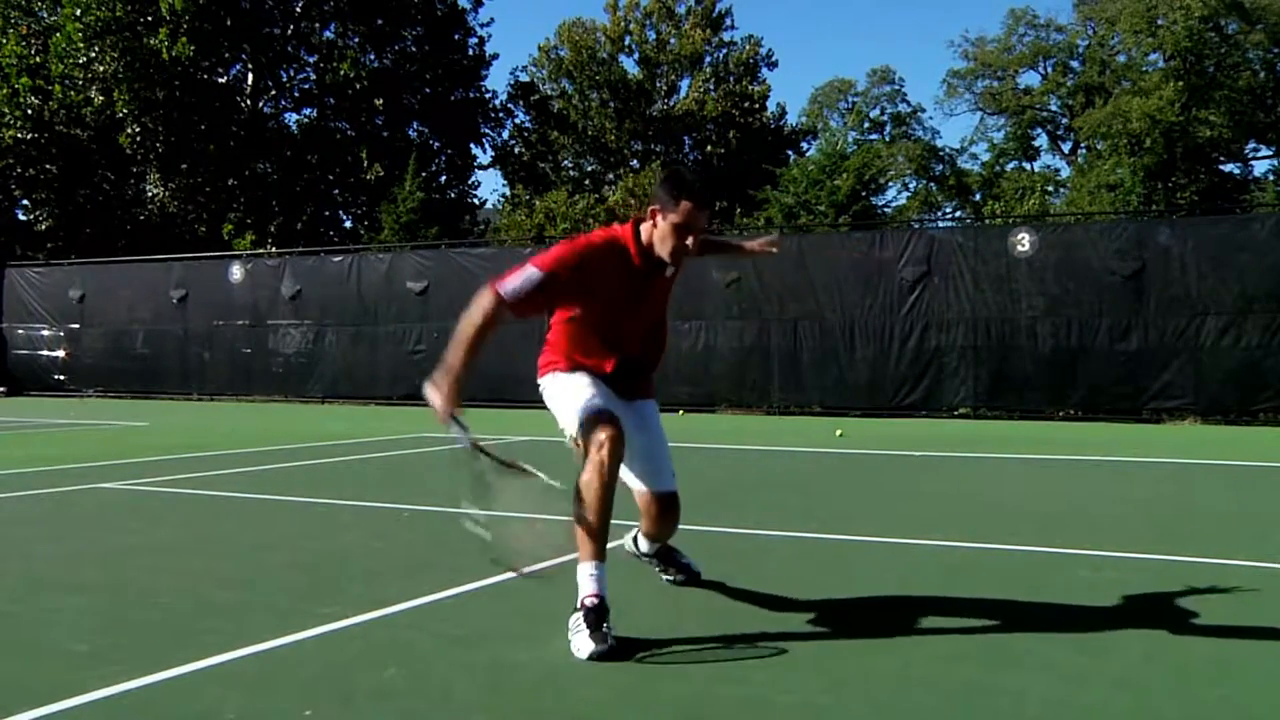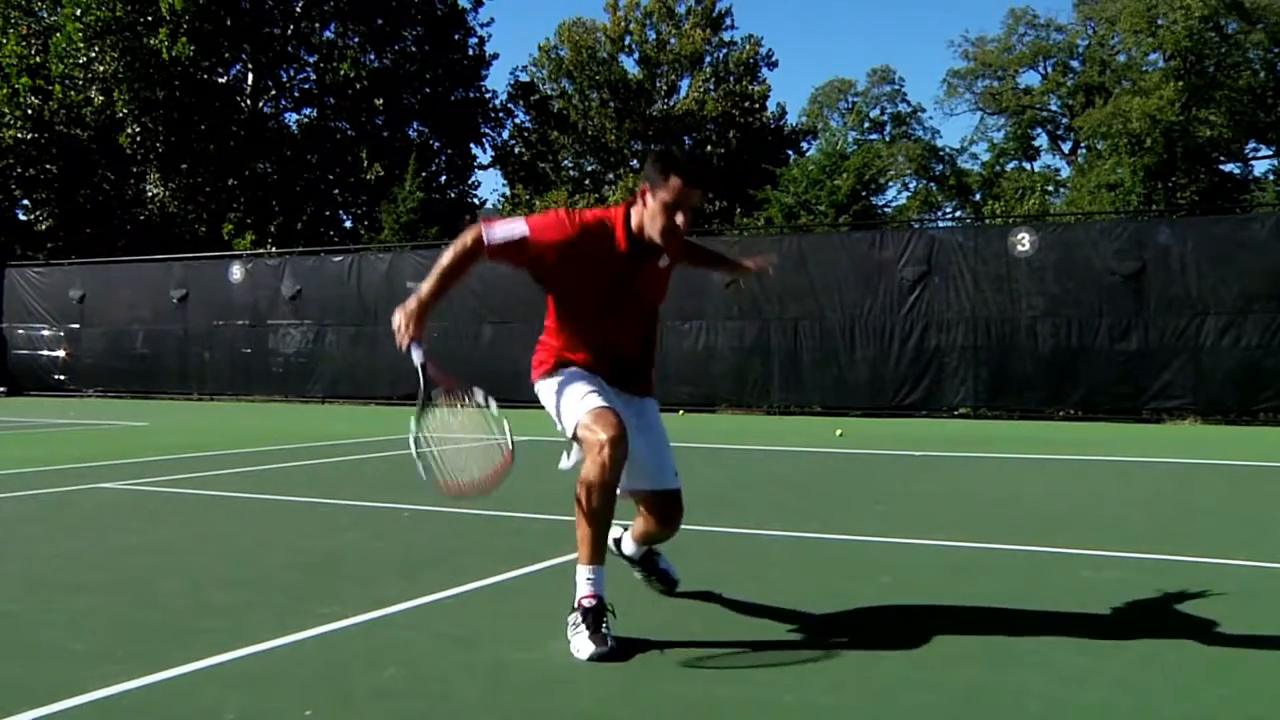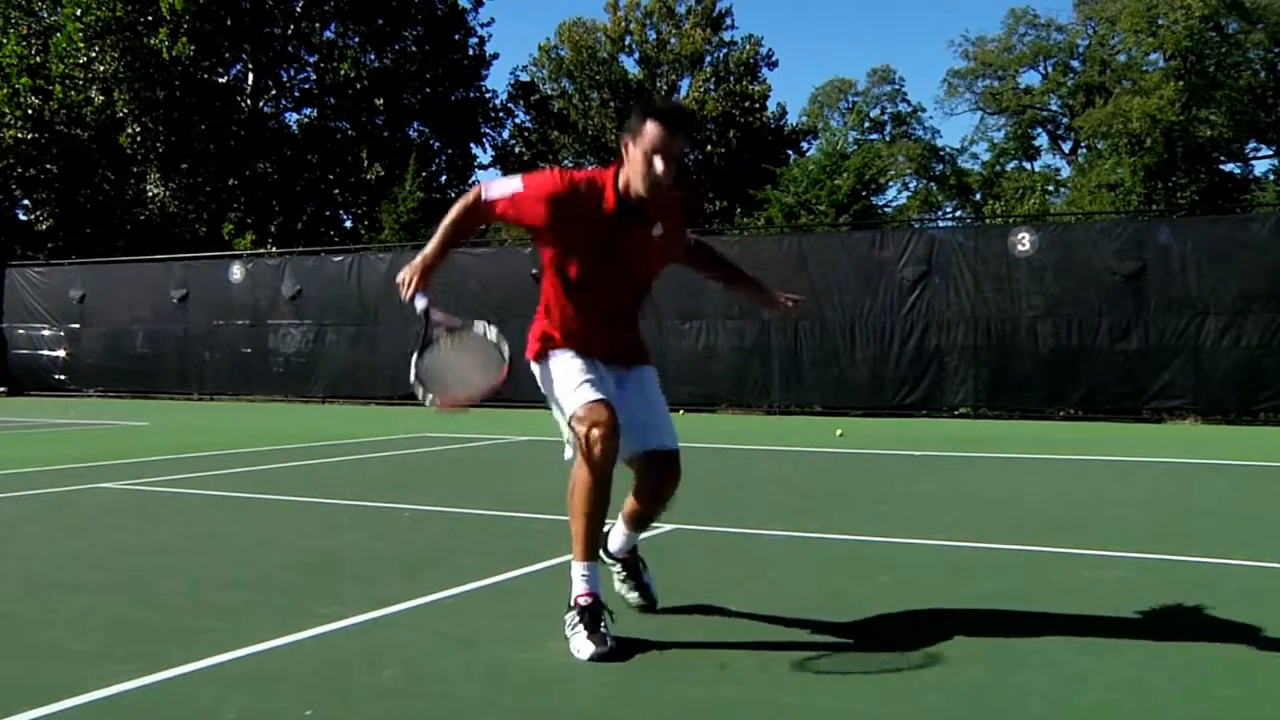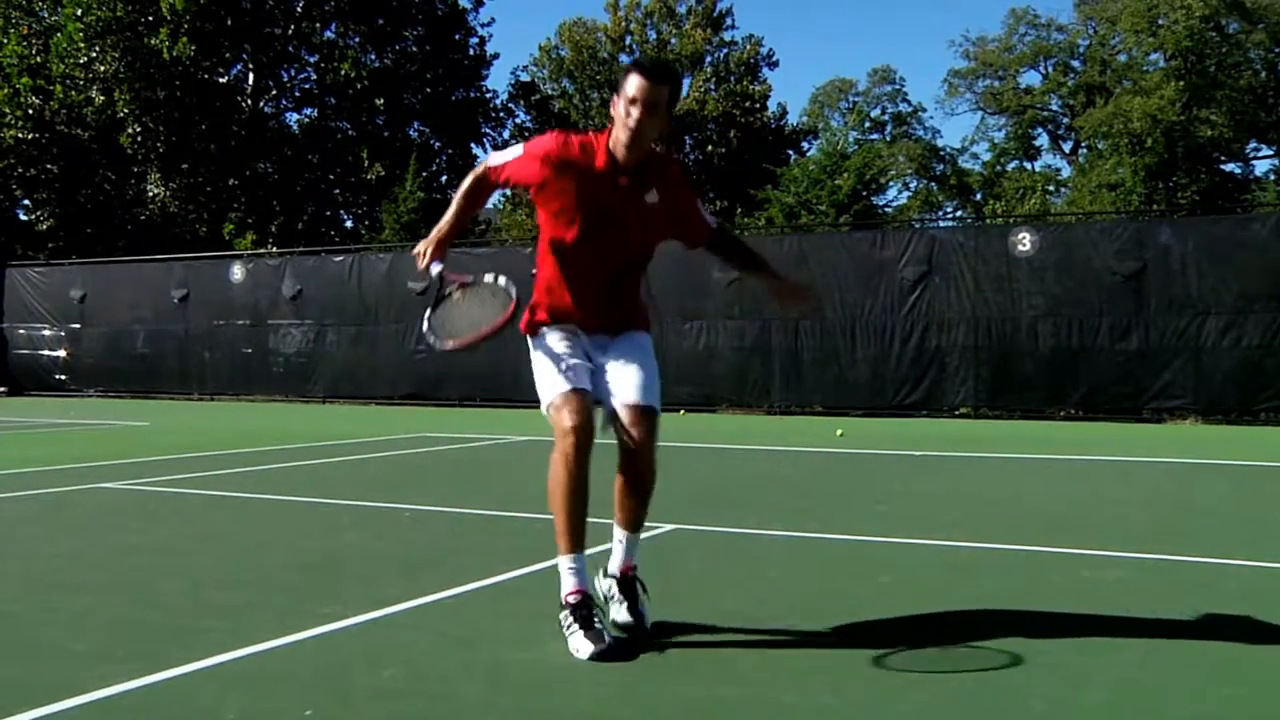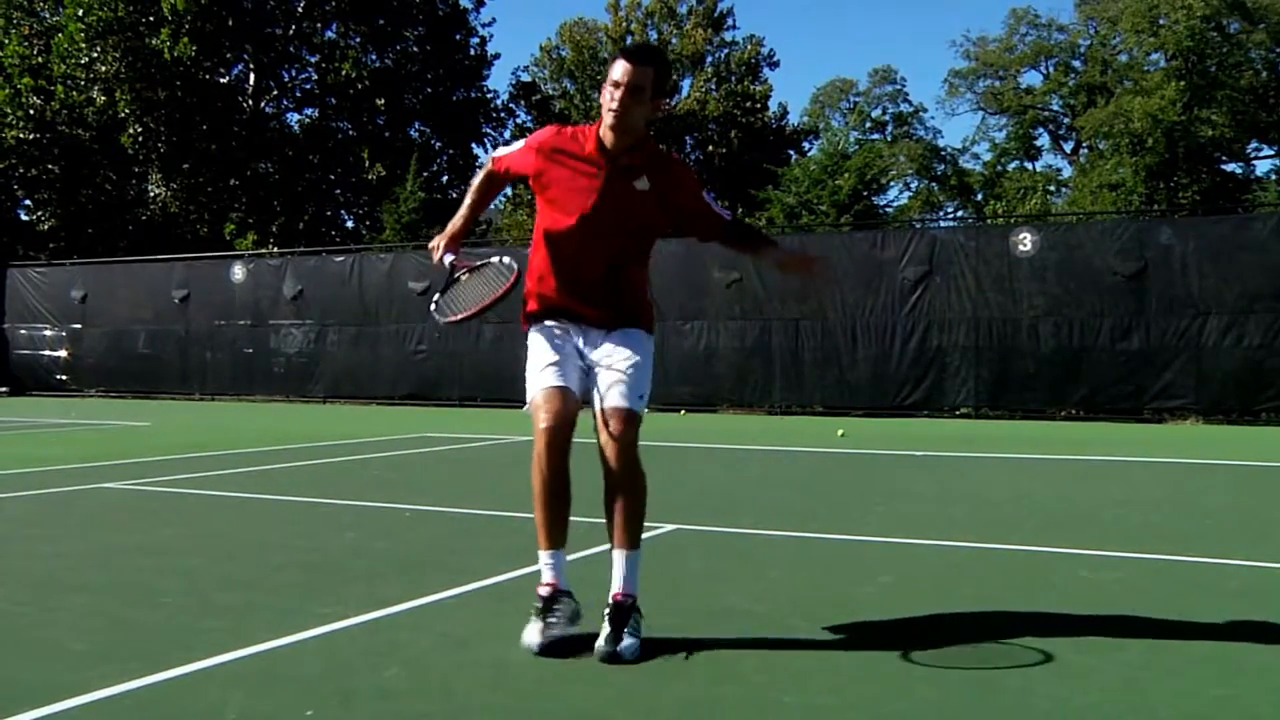
dt=0.2s
person 1, frame 1
left shoulder: (671, 249)
right shoulder: (585, 253)
right elbow: (494, 296)
left wrist: (740, 247)
right wrist: (450, 370)
left hip: (634, 388)
right hip: (575, 375)
left knee: (664, 515)
right knee: (607, 440)
left ankle: (649, 544)
right ankle: (590, 602)
person 1, frame 2
left shoulder: (666, 238)
right shoulder: (575, 232)
right elbow: (478, 237)
left wrist: (732, 265)
right wrist: (421, 299)
left hip: (633, 384)
right hip: (571, 371)
left knee: (667, 516)
right knee: (609, 439)
left ankle: (634, 543)
right ankle: (588, 603)
person 1, frame 3
left shoulder: (667, 210)
right shoulder: (564, 191)
left elbow: (695, 252)
right elbow: (476, 199)
left wrist: (756, 290)
right wrist: (427, 259)
left hip: (628, 355)
right hip: (565, 346)
left knee: (662, 470)
right knee: (599, 425)
left ankle: (620, 543)
right ankle: (583, 600)
person 1, frame 4
left shoulder: (669, 182)
right shoulder: (556, 153)
left elbow: (713, 236)
right elbow: (484, 174)
left wrist: (771, 278)
right wrist: (443, 233)
left hip: (624, 328)
right hip: (559, 324)
left knee: (638, 432)
right knee: (572, 426)
left ankle: (622, 570)
right ankle: (574, 596)
person 1, frame 5
left shoulder: (667, 174)
right shoulder: (551, 145)
left elbow: (723, 226)
right elbow: (492, 171)
left wrist: (775, 252)
right wrist: (456, 229)
left hip: (623, 325)
right hip: (554, 318)
left knee: (618, 439)
right knee: (550, 426)
left ankle: (624, 599)
right ankle: (552, 590)
